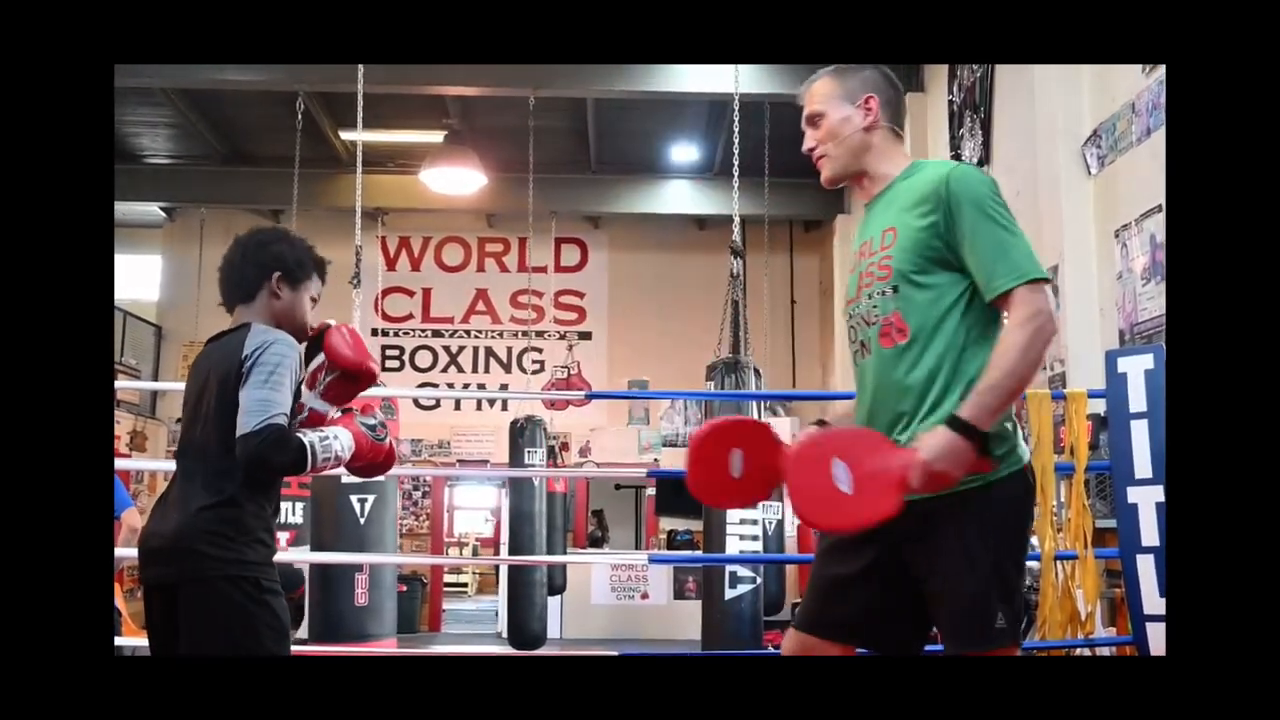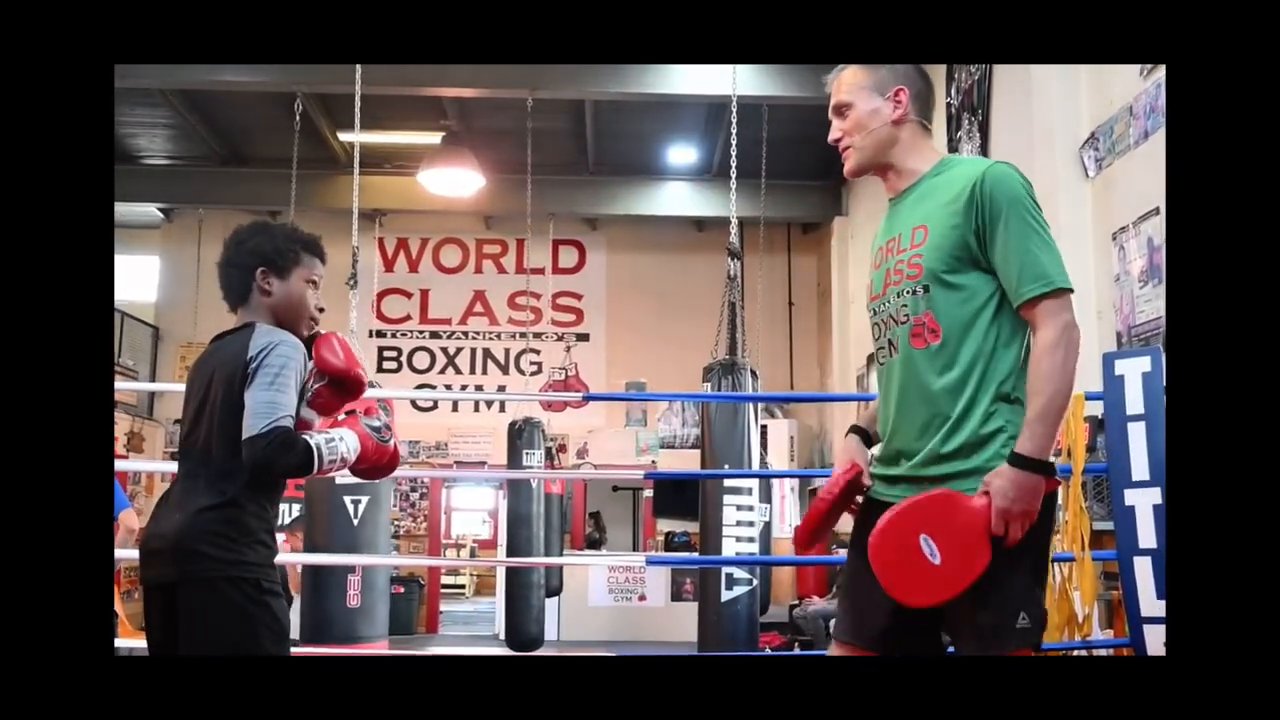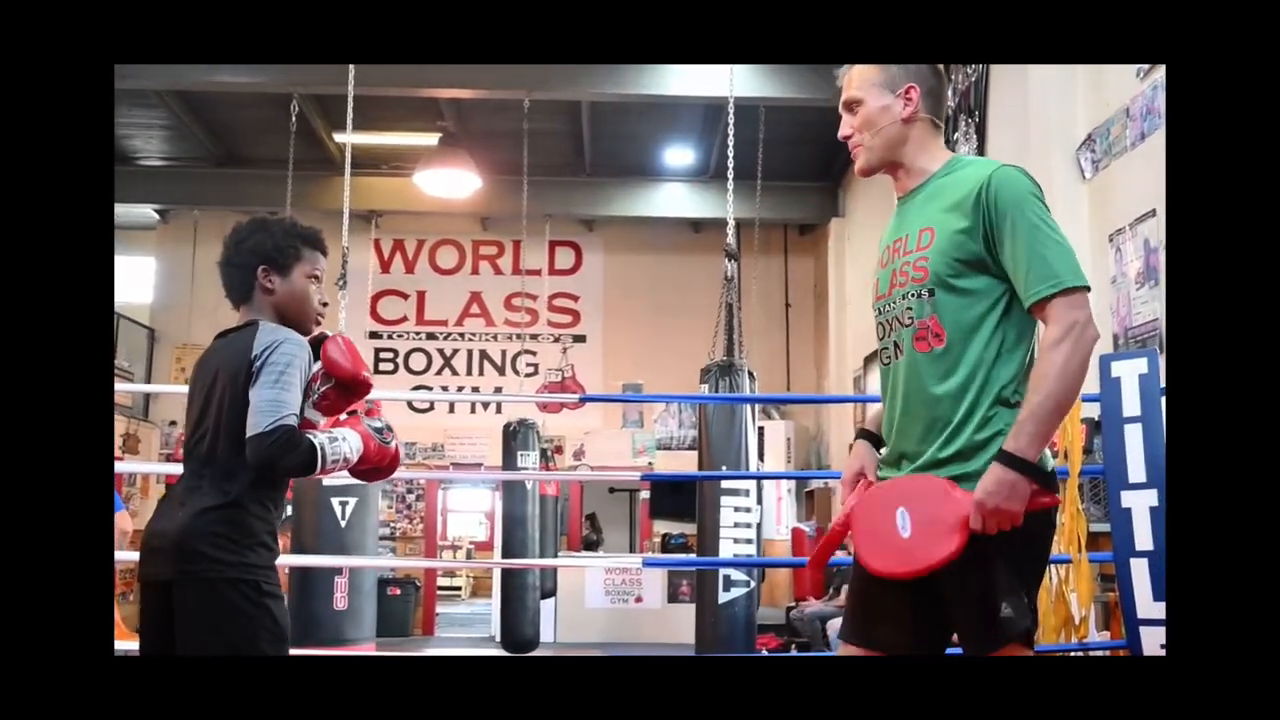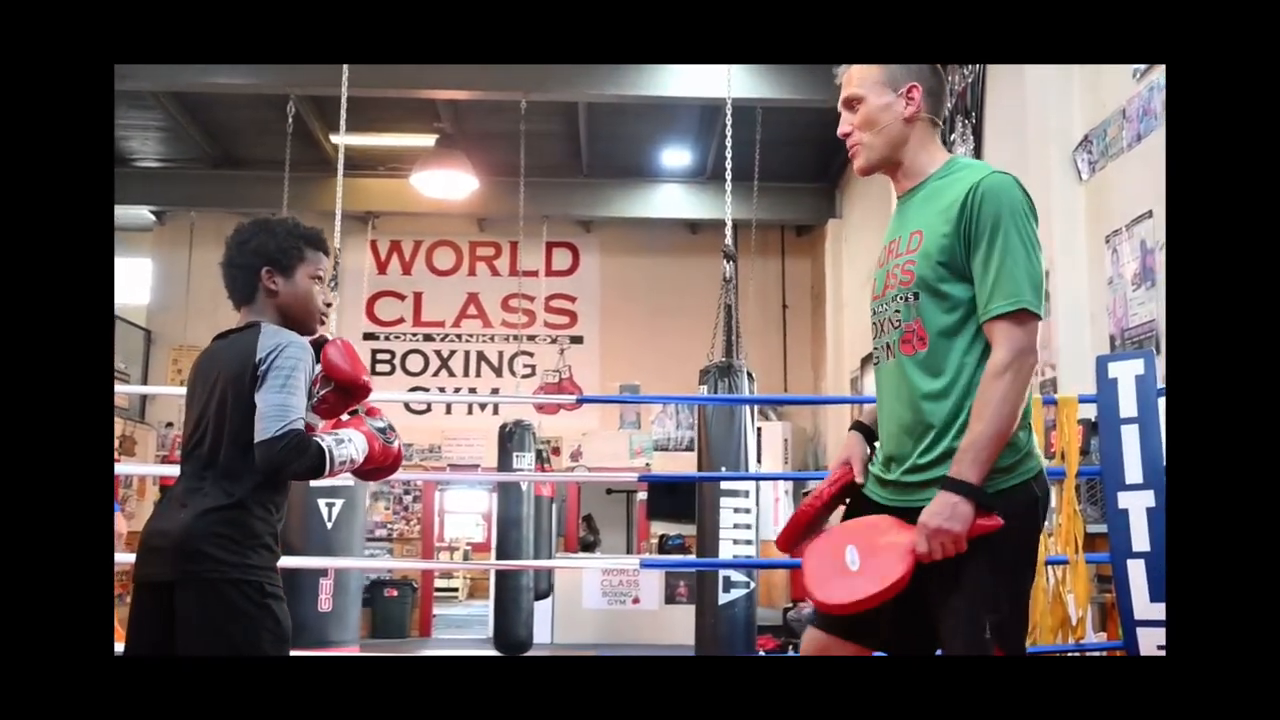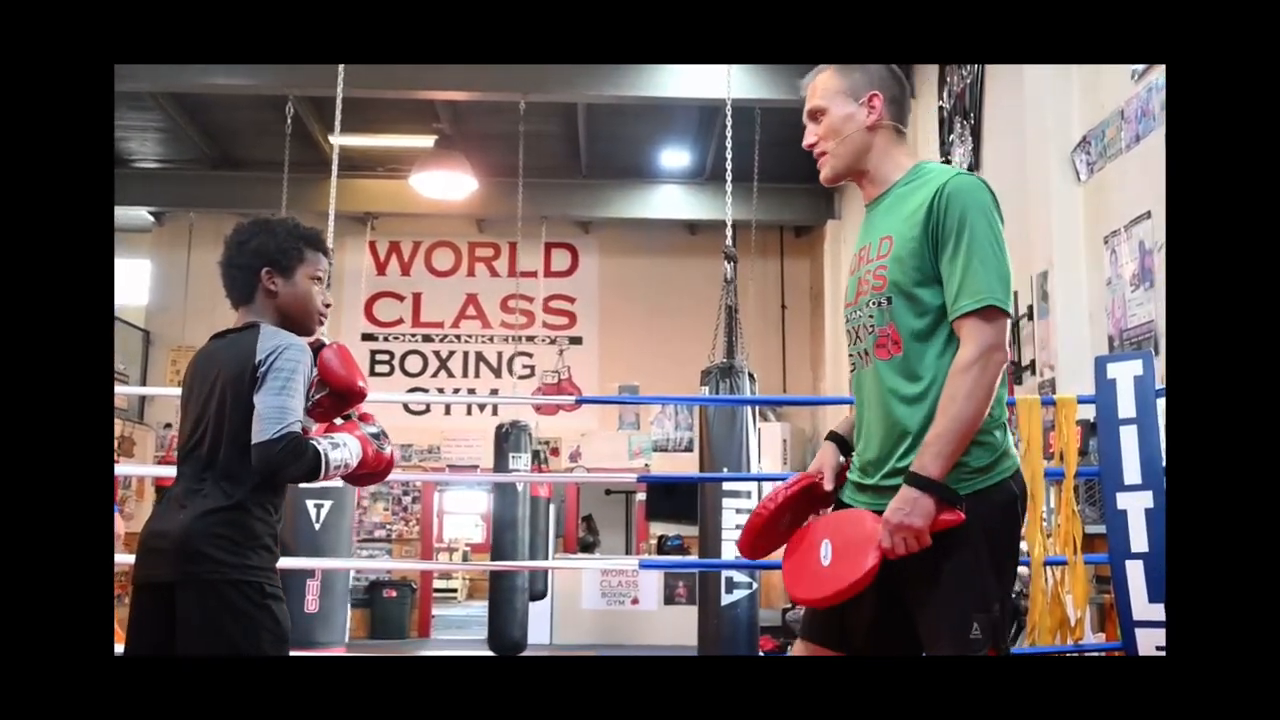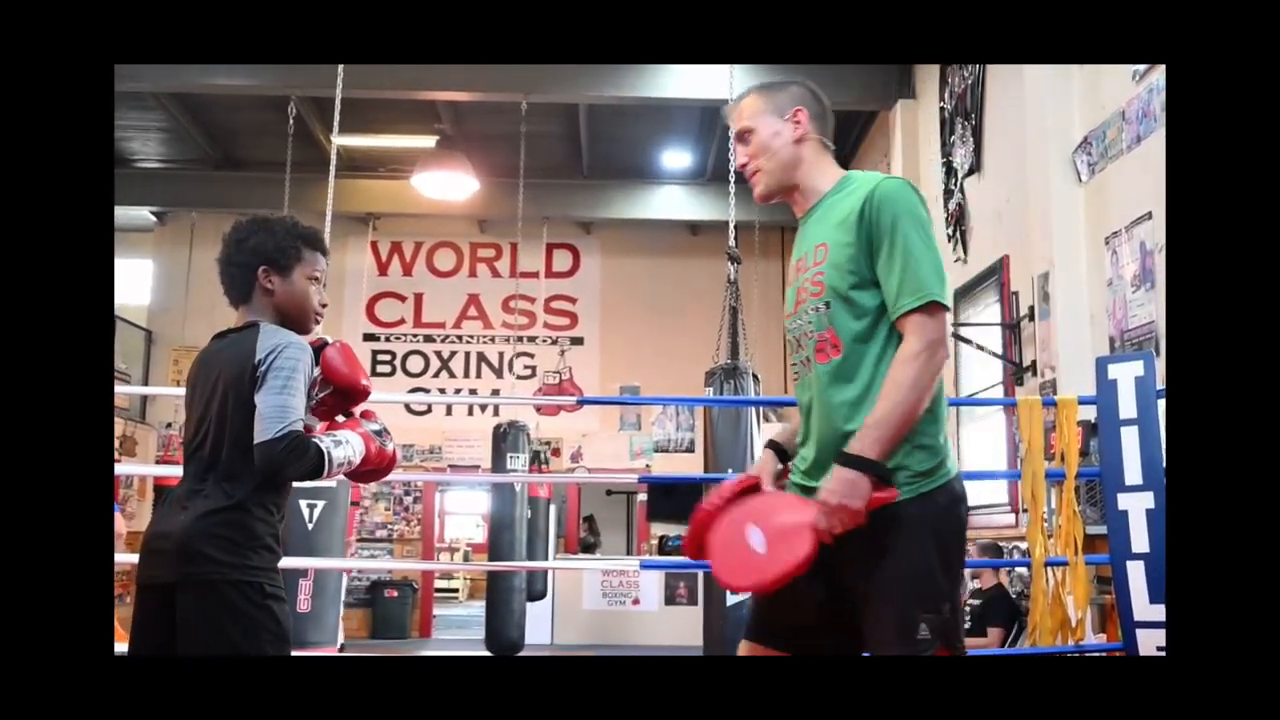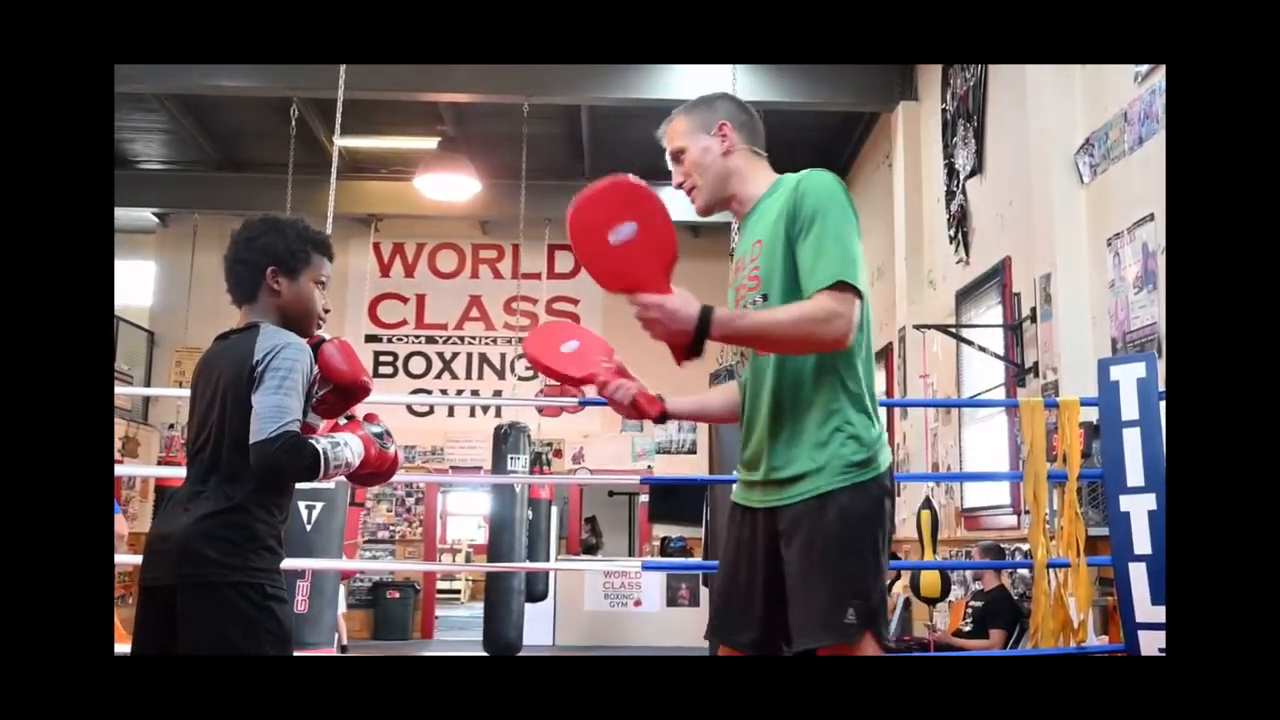
dt=0.3s
person 1, frame 1
left shoulder: (951, 185)
right shoulder: (869, 226)
left elbow: (1033, 315)
left wrist: (964, 428)
left hip: (963, 484)
left knee: (983, 649)
right knee: (806, 646)
person 1, frame 2
left shoulder: (985, 184)
right shoulder: (890, 223)
left elbow: (1057, 327)
left wrist: (1028, 460)
right wrist: (861, 433)
left hip: (985, 490)
right hip: (892, 492)
left knee: (999, 649)
right knee: (853, 650)
person 1, frame 3
left shoulder: (993, 186)
right shoulder: (898, 224)
left elbow: (1072, 325)
left wrist: (1014, 460)
right wrist: (870, 438)
left hip: (990, 488)
left knee: (998, 648)
right knee: (864, 647)
person 1, frame 4
left shoulder: (985, 192)
right shoulder: (905, 216)
left elbow: (1014, 351)
left wrist: (962, 487)
right wrist: (865, 429)
left hip: (976, 496)
right hip: (887, 492)
right knee: (826, 644)
person 1, frame 5
left shoulder: (950, 194)
right shoulder: (872, 223)
left elbow: (985, 347)
left wrist: (923, 482)
right wrist: (840, 440)
left hip: (954, 496)
right hip: (867, 498)
right knee: (815, 648)
person 1, frame 6
left shoulder: (881, 198)
right shoulder: (808, 237)
left elbow: (927, 342)
left wrist: (859, 463)
right wrist: (779, 451)
left hip: (899, 497)
right hip: (814, 498)
right knee: (762, 648)
person 1, frame 7
left shoulder: (811, 191)
right shoulder: (750, 238)
left elbow: (835, 319)
left wrist: (704, 322)
right wrist: (656, 405)
left hip: (834, 480)
right hip: (760, 491)
left knee: (845, 648)
right knee: (741, 647)
person 2, frame 1
left shoulder: (210, 356)
right shoulder: (273, 345)
right elbow: (264, 448)
left wrist: (322, 400)
right wrist: (347, 438)
left hip: (167, 544)
right hip: (224, 553)
person 2, frame 2
left shoulder: (212, 356)
right shoulder: (278, 346)
right elbow: (269, 450)
left wrist: (314, 408)
right wrist: (351, 440)
left hip: (168, 544)
right hip: (225, 553)
person 2, frame 3
left shoulder: (215, 354)
right shoulder: (281, 344)
right elbow: (272, 449)
left wrist: (315, 409)
right wrist: (353, 440)
left hip: (168, 542)
right hip: (226, 552)
person 2, frame 4
left shoulder: (213, 354)
right shoulder: (285, 346)
right elbow: (279, 452)
left wrist: (313, 411)
right wrist: (357, 442)
left hip: (165, 543)
right hip: (228, 554)
person 2, frame 5
left shoulder: (207, 355)
right shoulder: (284, 348)
right elbow: (275, 454)
left wrist: (307, 412)
right wrist: (351, 446)
left hip: (164, 544)
right hip: (227, 555)
person 2, frame 6
left shoulder: (211, 354)
right shoulder: (284, 347)
right elbow: (278, 455)
left wrist: (309, 410)
right wrist: (354, 443)
left hip: (167, 546)
right hip: (229, 555)
person 2, frame 7
left shoulder: (216, 354)
right shoulder: (284, 348)
right elbow: (274, 454)
left wrist: (314, 410)
right wrist: (353, 445)
left hip: (172, 546)
right hip: (231, 556)
